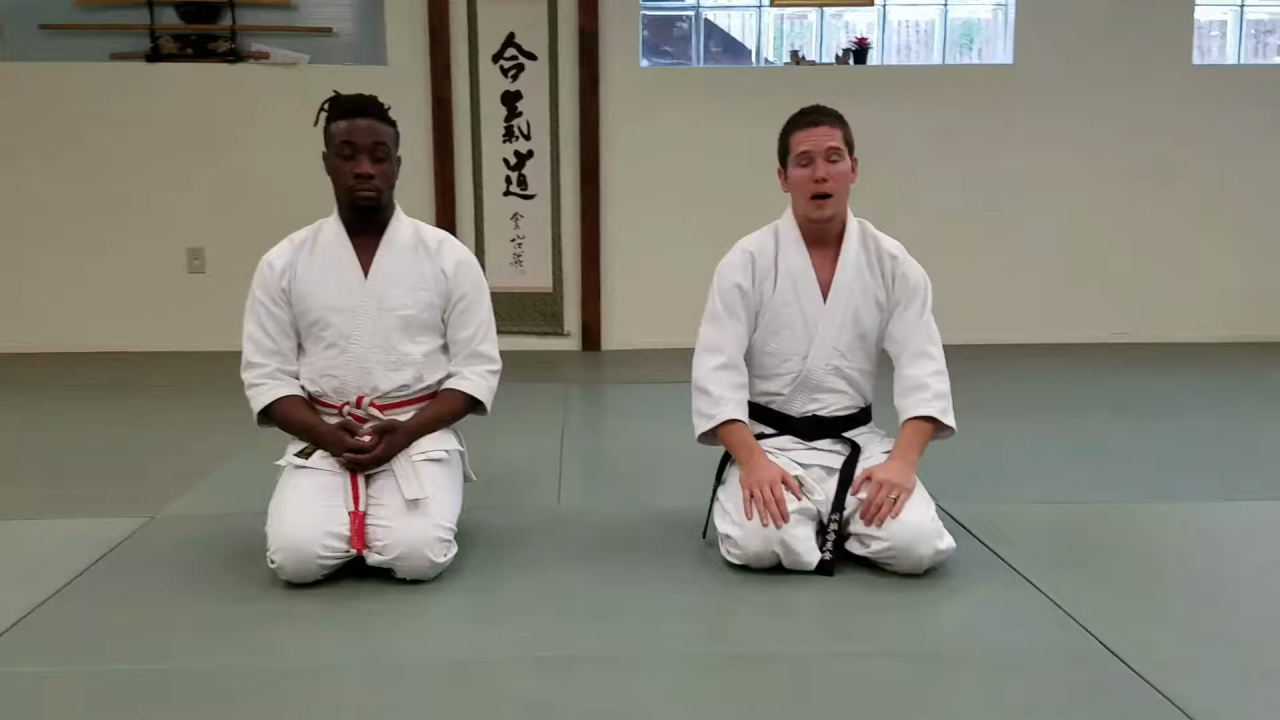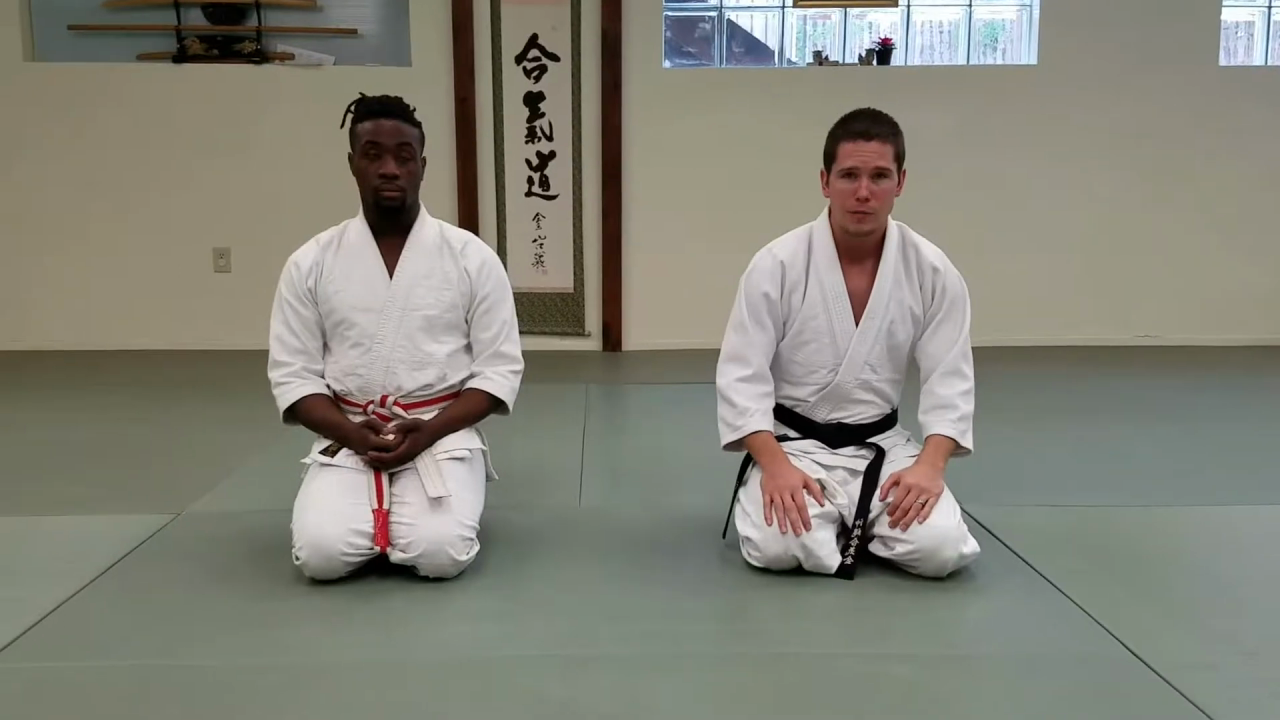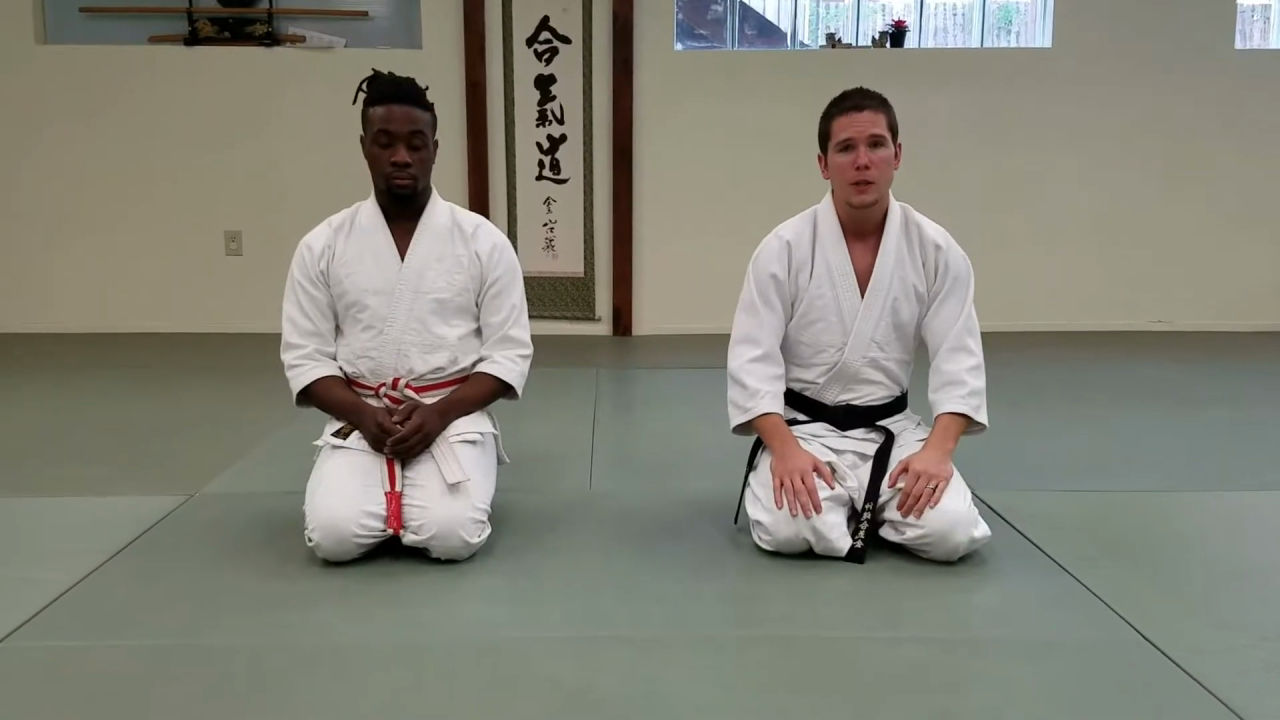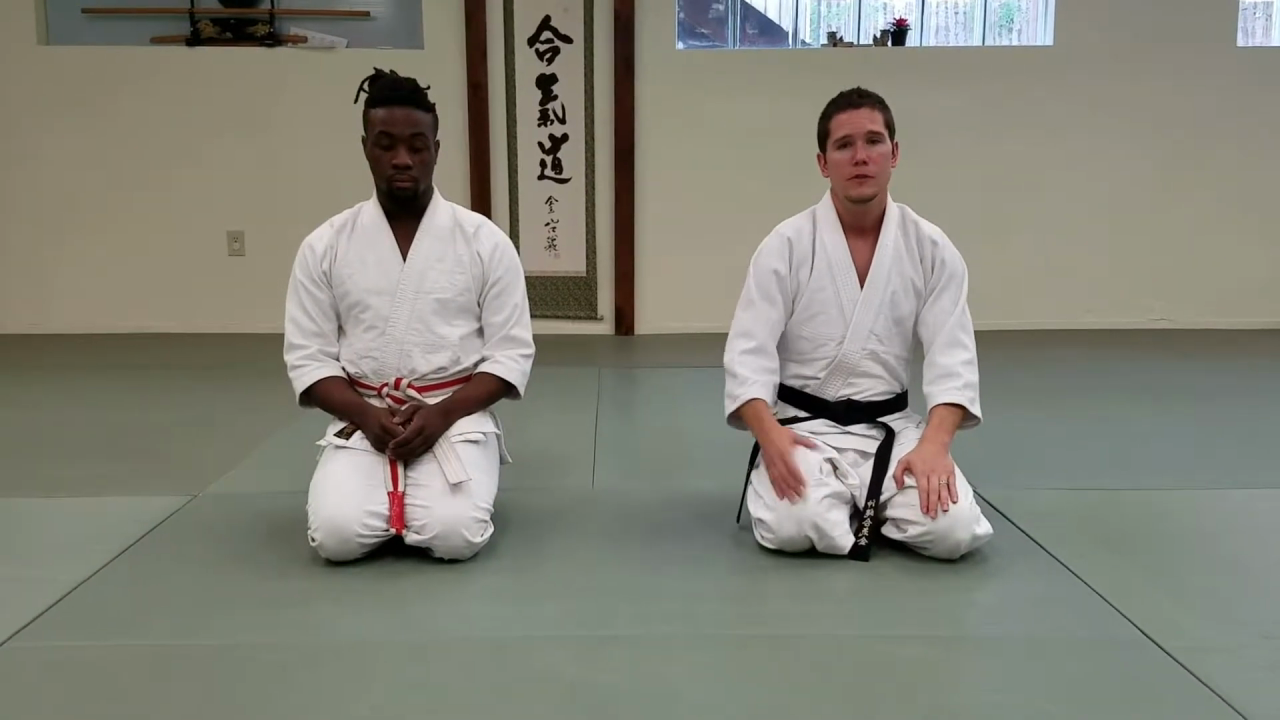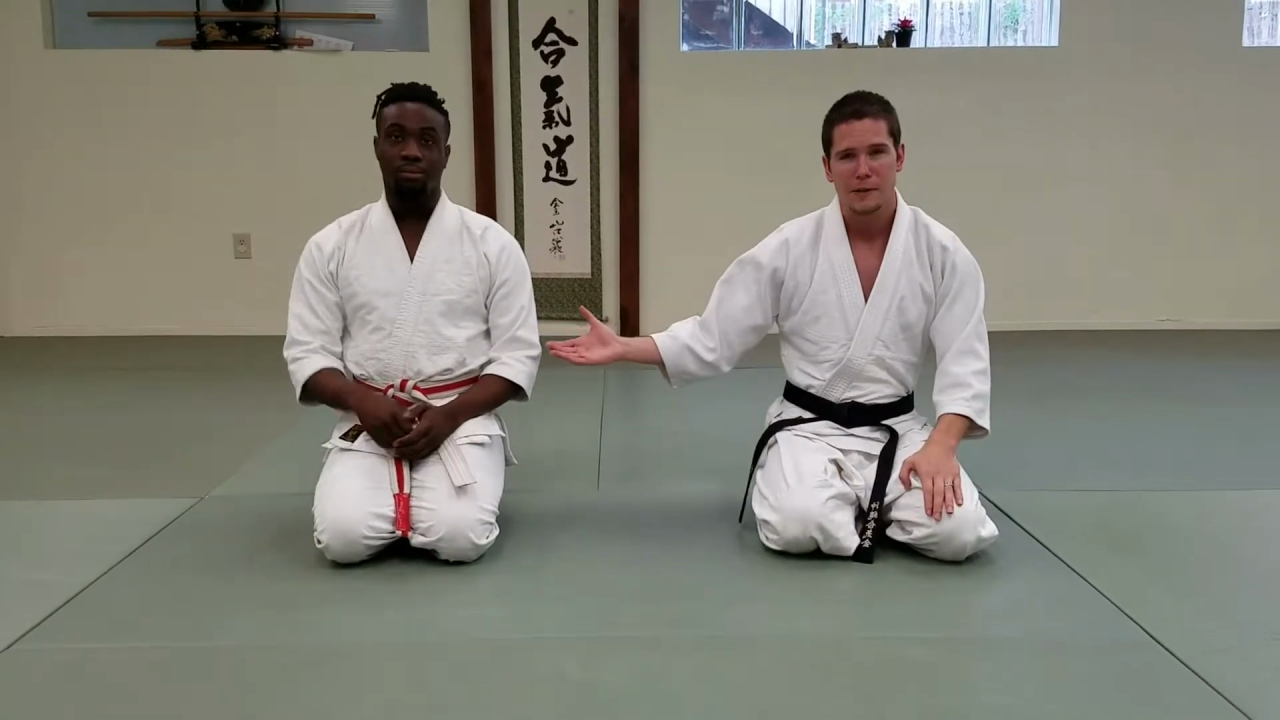
dt=0.7s
person 1, frame 1
left shoulder: (447, 256)
right shoulder: (284, 263)
left elbow: (478, 368)
right elbow: (266, 375)
left wrist: (406, 432)
right wrist: (327, 435)
left hip: (419, 435)
right hip: (322, 440)
left knee: (417, 555)
right knee: (297, 557)
left ankle: (390, 515)
right ankle: (356, 518)
person 1, frame 2
left shoulder: (471, 257)
right shoulder: (310, 262)
left elbow: (500, 368)
right elbow: (292, 373)
left wrist: (428, 431)
right wrist: (352, 433)
left hip: (442, 434)
right hip: (346, 438)
left knee: (439, 553)
right knee: (321, 555)
left ankle: (417, 512)
right ankle: (379, 515)
person 1, frame 3
left shoulder: (482, 241)
right shoulder: (322, 245)
left elbow: (509, 353)
right elbow: (305, 356)
left wrist: (439, 414)
right wrist: (364, 416)
left hip: (453, 417)
right hip: (360, 420)
left knee: (451, 535)
right knee: (335, 536)
left ankle: (423, 495)
right ankle: (391, 500)
person 1, frame 4
left shoulder: (484, 241)
right shoulder: (325, 245)
left elbow: (510, 353)
right elbow: (308, 357)
left wrist: (441, 413)
right wrist: (367, 415)
left hip: (455, 415)
right hip: (363, 419)
left knee: (454, 535)
right knee: (337, 535)
left ankle: (423, 493)
right ankle: (394, 496)
person 1, frame 5
left shoulder: (492, 243)
right shoulder: (331, 245)
left elbow: (519, 354)
right elbow: (306, 353)
left wrist: (449, 416)
right wrist: (362, 404)
left hip: (461, 416)
right hip: (371, 420)
left knee: (460, 537)
right knee: (343, 538)
left ankle: (435, 492)
right ankle: (404, 497)
person 2, frame 1
left shoulder: (892, 263)
right shoulder: (747, 261)
left elbow: (923, 371)
right elbow: (716, 372)
left wrist: (902, 459)
right wrist: (752, 460)
left hip: (857, 442)
right hip: (769, 441)
left knee: (916, 544)
right knee: (758, 544)
left ankle: (829, 518)
right ankle: (806, 515)
person 2, frame 2
left shoulder: (933, 272)
right shoulder: (777, 264)
left elbow: (950, 380)
right elbow: (742, 376)
left wrist: (930, 465)
right wrist: (775, 466)
left hip: (882, 446)
right hip: (792, 443)
left knee: (940, 549)
right knee: (776, 547)
left ankle: (850, 523)
right ankle: (831, 521)
person 2, frame 3
left shoulder: (935, 249)
right shoulder: (783, 247)
left elbow: (959, 359)
right elbow: (752, 359)
left wrist: (938, 449)
right wrist: (785, 449)
left hip: (892, 429)
right hip: (803, 428)
left knee: (951, 532)
right knee: (789, 530)
left ankle: (862, 506)
right ankle: (843, 503)
person 2, frame 4
left shoulder: (930, 247)
right shoulder: (785, 245)
left elbow: (953, 356)
right elbow: (750, 352)
left wrist: (934, 443)
right wrist: (768, 434)
left hip: (891, 426)
right hip: (806, 426)
left knee: (953, 529)
right knee: (791, 527)
left ankle: (870, 503)
person 2, frame 5
left shoulder: (942, 253)
right shoulder: (789, 247)
left elbow: (965, 362)
right elbow: (712, 338)
left wrist: (940, 447)
right wrist: (620, 347)
left hip: (898, 429)
right hip: (809, 427)
left knee: (958, 532)
right knee: (798, 525)
left ankle: (865, 504)
right ankle: (857, 504)
